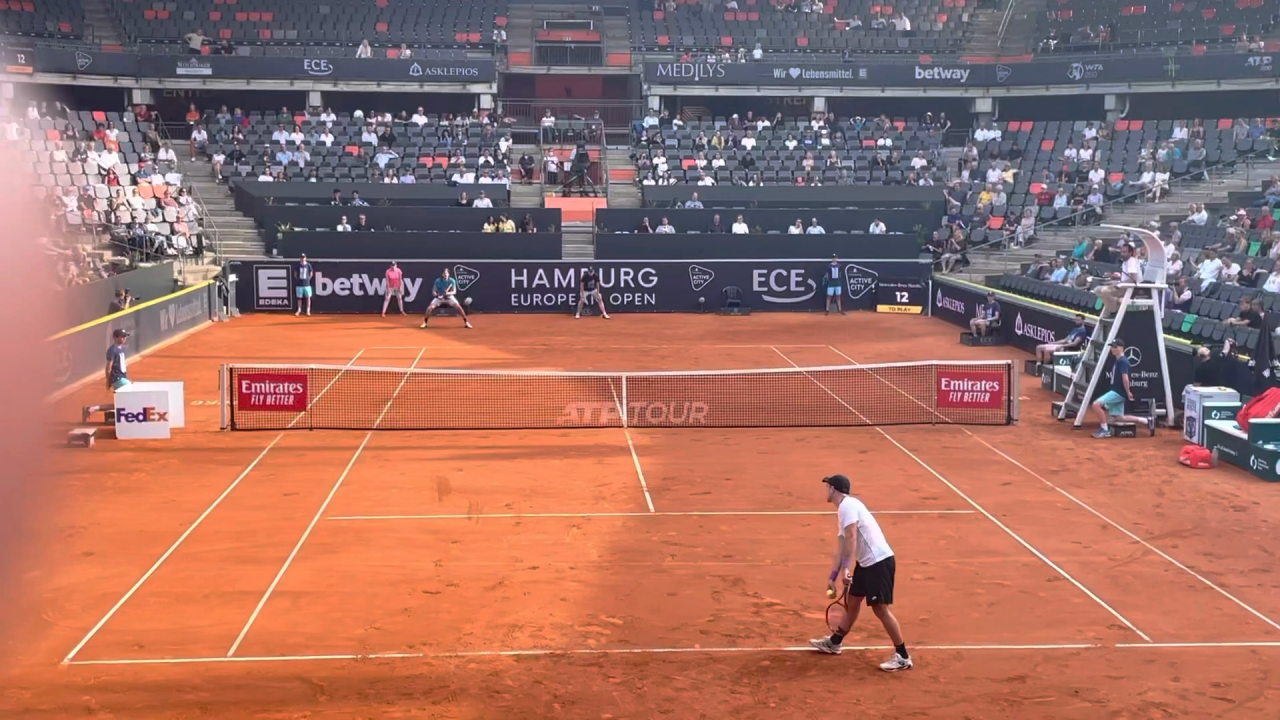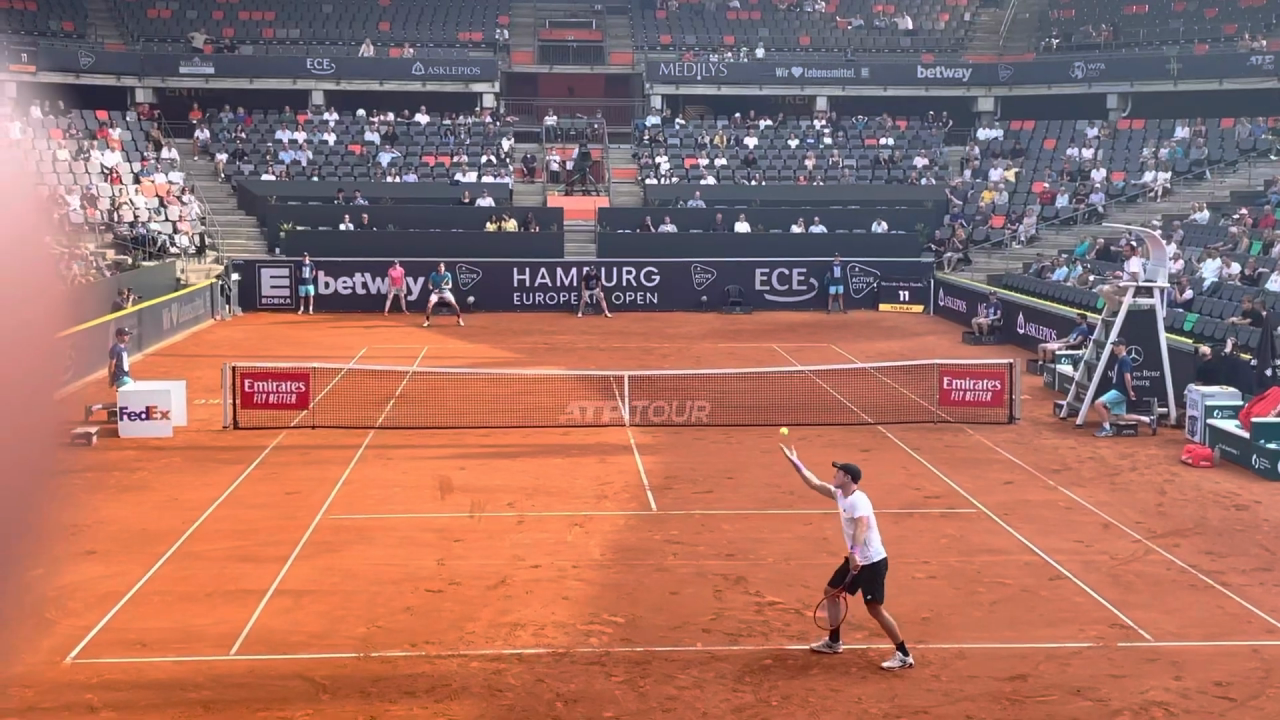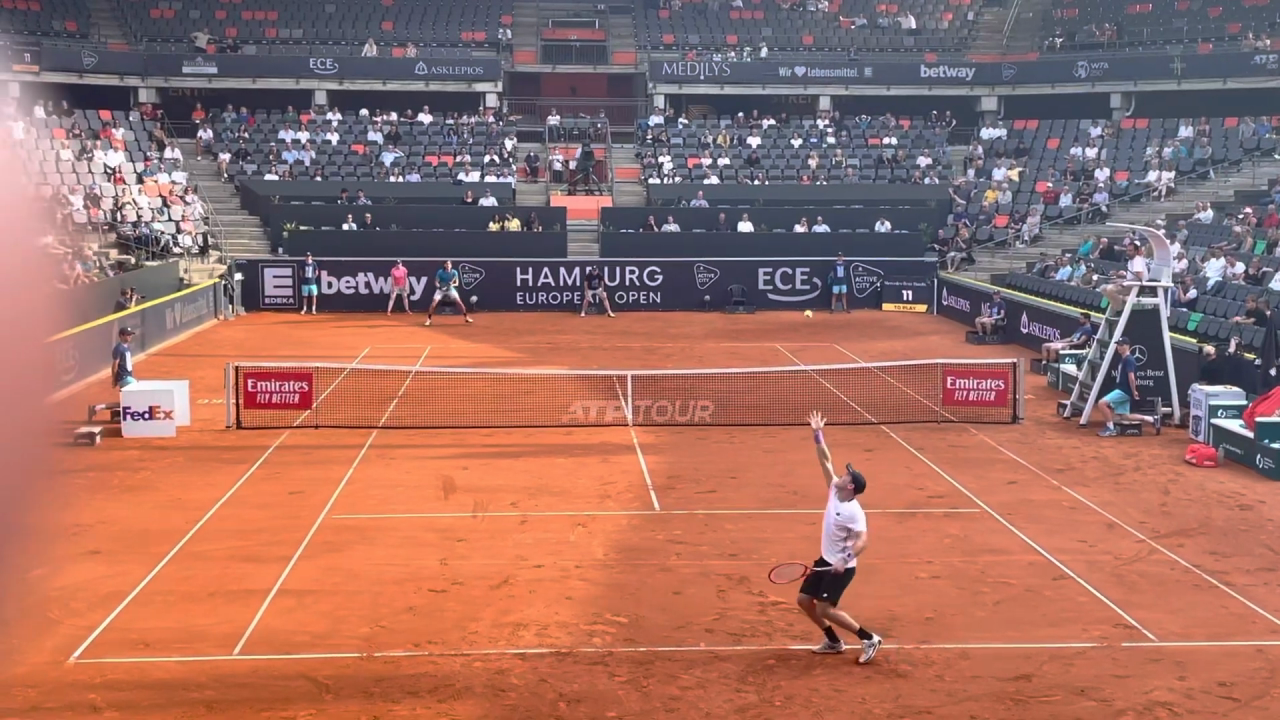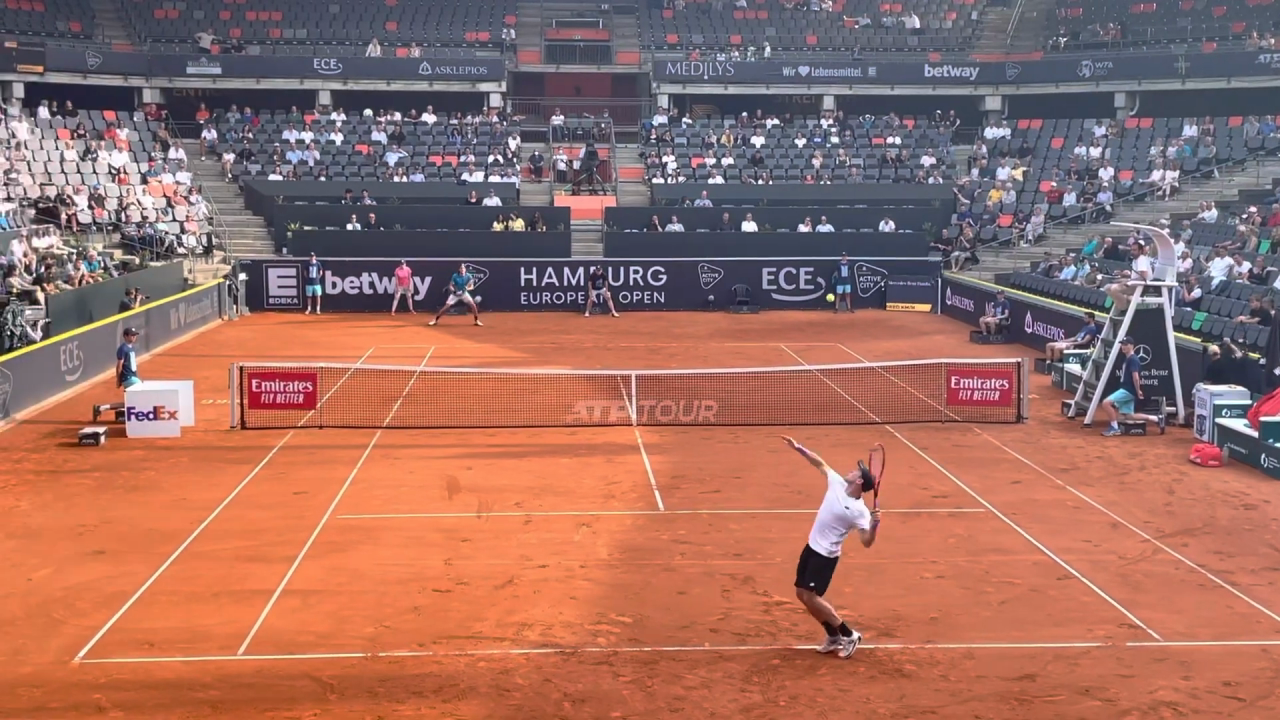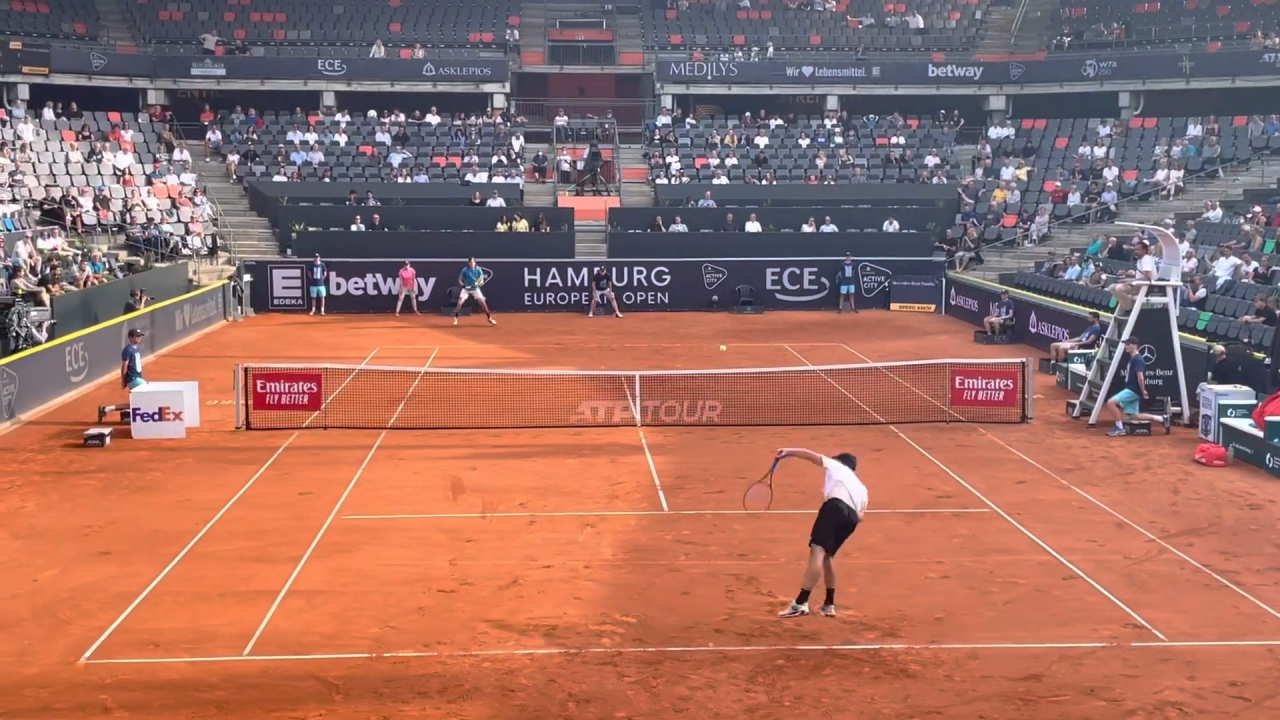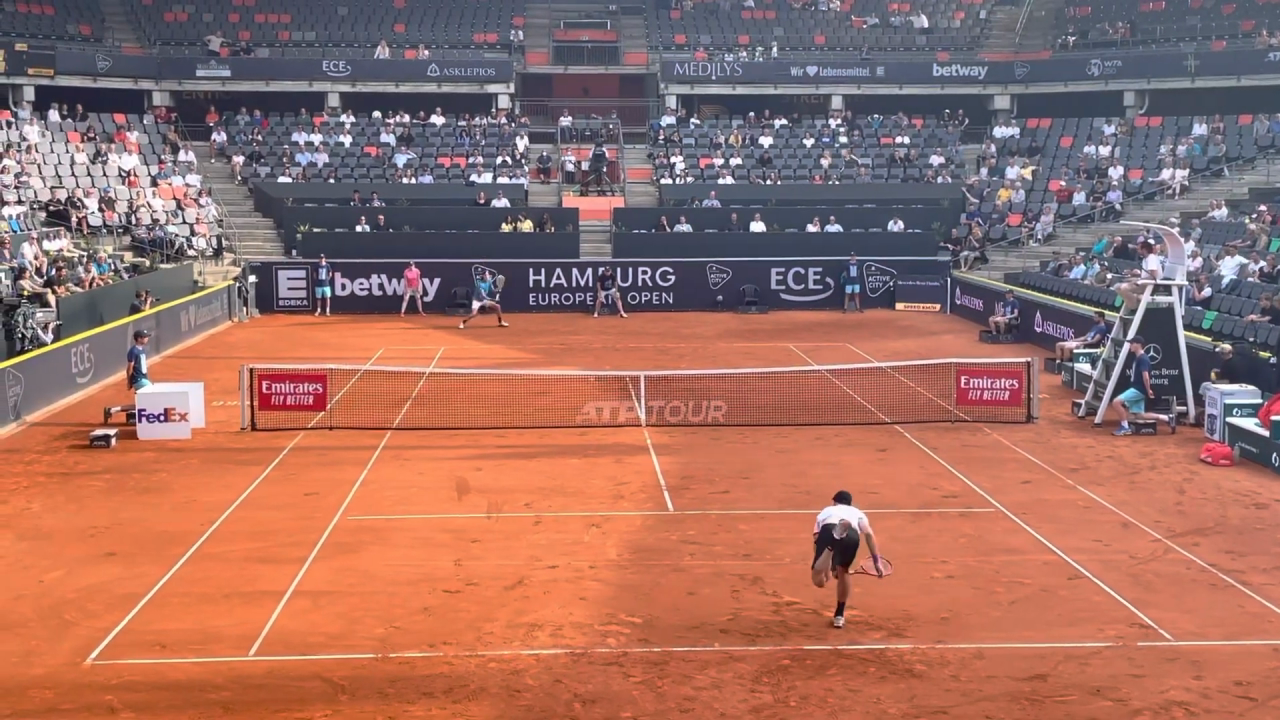
dt=0.3s
person 1, frame 1
left shoulder: (847, 506)
right shoulder: (846, 507)
left elbow: (851, 539)
right elbow: (844, 547)
left wrist: (845, 571)
right wrist: (833, 578)
left hip: (880, 562)
right hip: (866, 562)
left knee: (880, 608)
right knee: (853, 601)
left ankle: (903, 656)
right ankle: (834, 642)
person 1, frame 2
left shoulder: (859, 500)
right shoulder: (841, 494)
left elbow: (861, 528)
right elbow: (814, 483)
left wrist: (855, 554)
right wrist: (794, 461)
left hip: (872, 562)
right hip: (855, 559)
left knee: (875, 609)
right knee: (830, 594)
left ankle: (903, 655)
right ankle: (833, 642)
person 1, frame 3
left shoulder: (854, 512)
right shoulder: (835, 491)
left elbow: (862, 541)
right elbow: (826, 461)
left wrist: (844, 561)
right wrist: (817, 433)
left hip: (842, 567)
right hip: (826, 562)
left knee: (825, 609)
right knee: (804, 600)
left ankle: (869, 638)
right ankle: (833, 642)
person 1, frame 4
left shoulder: (860, 512)
right shoulder: (840, 485)
left elbow: (867, 543)
right elbow: (820, 464)
left wrist: (875, 525)
right wrist: (798, 447)
left hip: (826, 555)
right hip: (812, 548)
left knee: (812, 598)
right knee: (803, 595)
left ankle: (849, 635)
right ankle: (835, 636)
person 1, frame 5
left shoulder: (835, 465)
right shoulder: (861, 487)
left elbow: (812, 455)
right elbow: (860, 516)
left wrist: (788, 452)
left hip: (835, 508)
right hip: (850, 517)
left knee: (817, 553)
right knee: (826, 554)
left ankle: (801, 603)
right ankle: (829, 604)
person 1, frame 6
left shoulder: (824, 513)
right shoulder: (857, 513)
left elbow: (817, 542)
right elbow: (869, 534)
right wrist: (877, 562)
left hip: (829, 532)
right hip: (852, 535)
left knee: (818, 580)
right knee: (842, 571)
right ankle: (839, 616)
